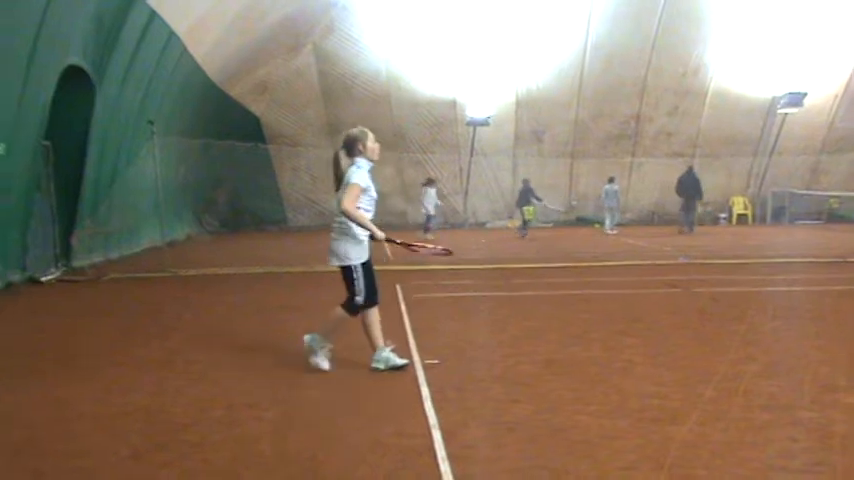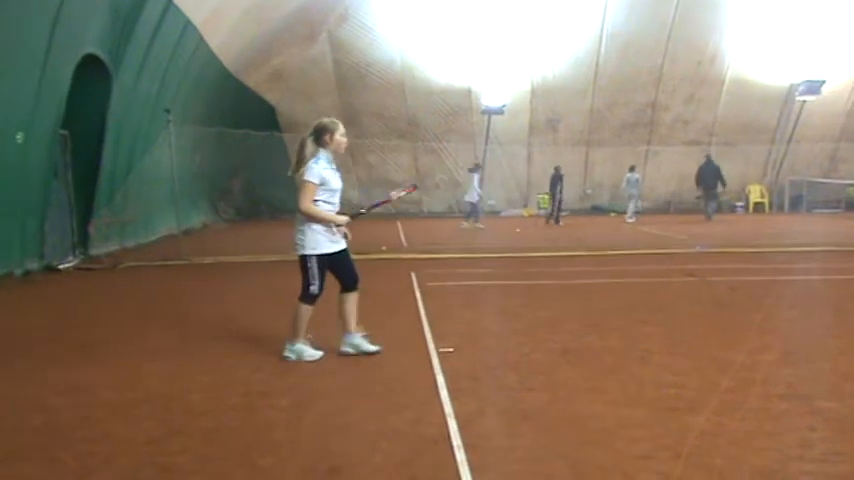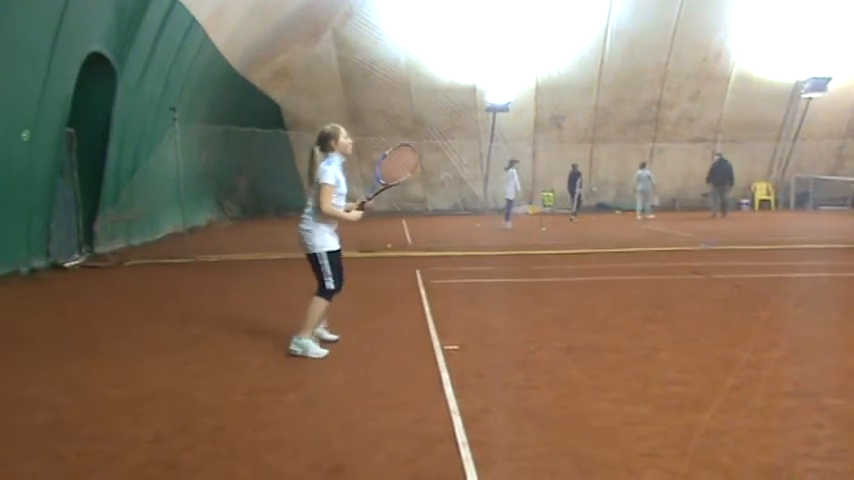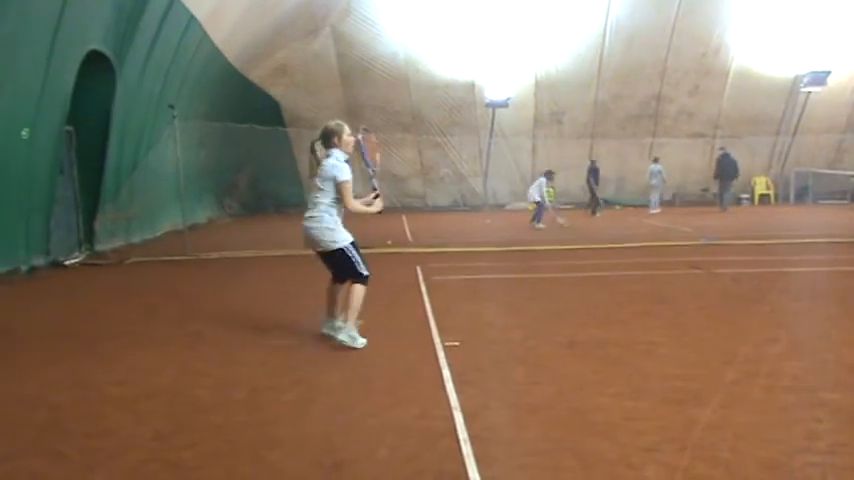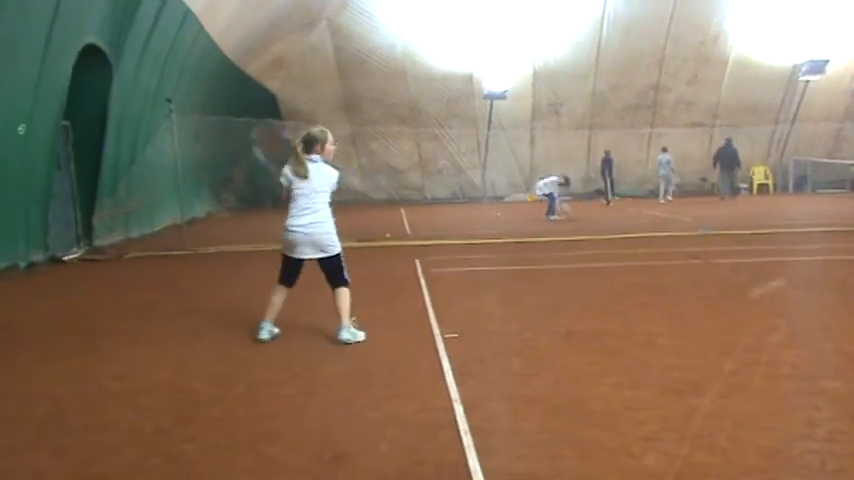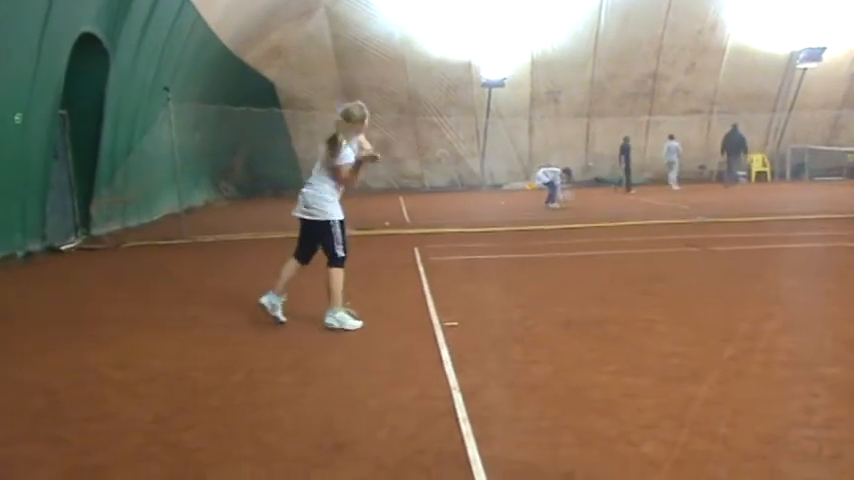
dt=0.5s
person 1, frame 1
left shoulder: (361, 172)
right shoulder: (358, 172)
right elbow: (346, 206)
left wrist: (370, 231)
right wrist: (373, 229)
left hip: (359, 244)
right hip: (349, 245)
left knee: (370, 300)
right knee: (357, 302)
left ankle: (381, 354)
right ankle: (317, 341)
person 1, frame 2
left shoulder: (330, 165)
right shoulder: (315, 167)
right elbow: (304, 207)
left wrist: (339, 225)
right wrist: (336, 219)
left hip: (330, 237)
right hip: (314, 237)
left knee: (351, 282)
right knee: (313, 291)
left ankle: (351, 338)
right ankle: (295, 345)
person 1, frame 3
left shoulder: (336, 167)
right shoulder: (328, 168)
right elbow: (325, 208)
left wrist: (351, 207)
right wrist: (349, 217)
left hip: (328, 233)
right hip: (317, 234)
left knee: (334, 284)
right knee: (328, 287)
left ankle: (318, 327)
right ankle: (301, 340)
person 1, frame 4
left shoulder: (328, 164)
right shoulder: (340, 166)
right elbow: (349, 206)
left wrist: (366, 200)
right wrist: (373, 208)
left hip: (315, 227)
right hip: (327, 229)
left knee: (341, 275)
right knee: (361, 276)
left ankle: (333, 323)
right ankle: (348, 330)
person 1, frame 5
left shoulder: (291, 169)
right shoulder: (332, 174)
left hip: (294, 234)
right hip: (323, 235)
left knee: (285, 282)
right knee: (340, 283)
left ankle: (266, 327)
right ankle: (346, 328)
person 1, frame 6
left shoulder: (353, 137)
right shoulder: (343, 148)
left elbow: (369, 152)
right elbow: (347, 181)
left wrist: (368, 158)
right wrist: (360, 163)
left hip: (310, 201)
right hip: (325, 204)
left knee: (301, 255)
right knee: (337, 258)
left ankle: (274, 297)
right ankle: (335, 314)
